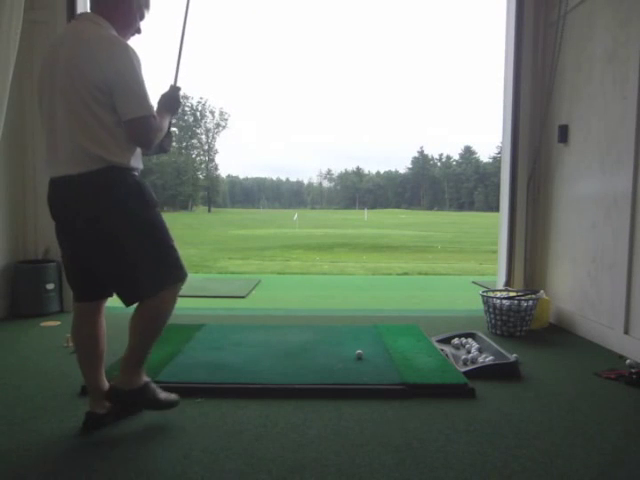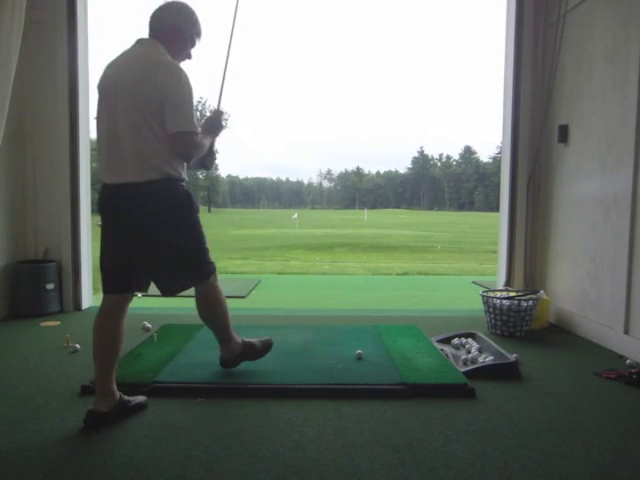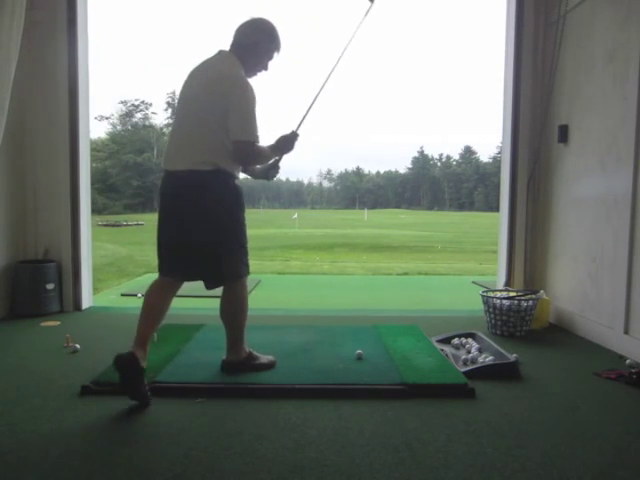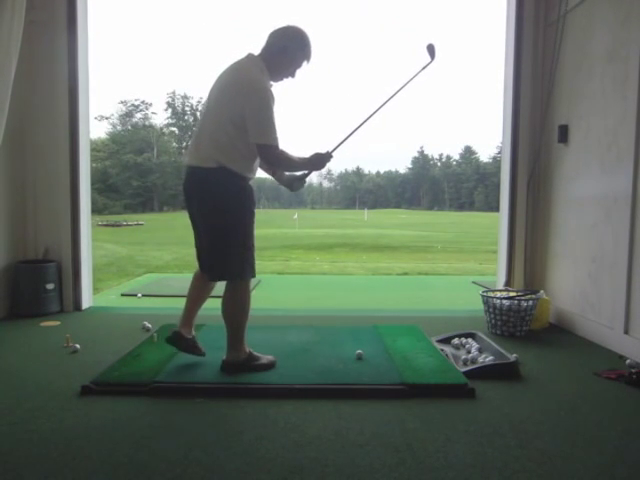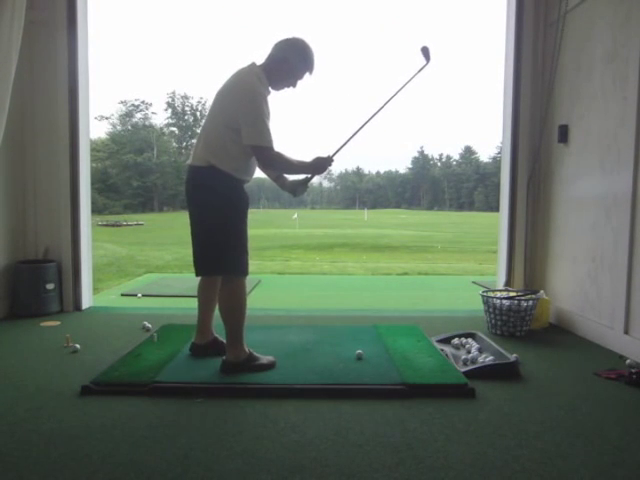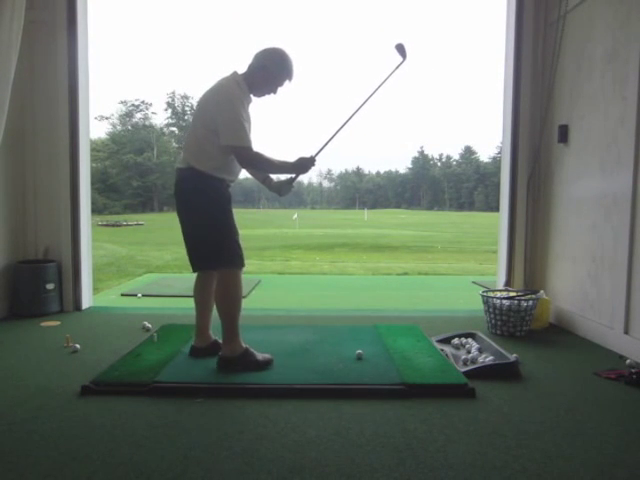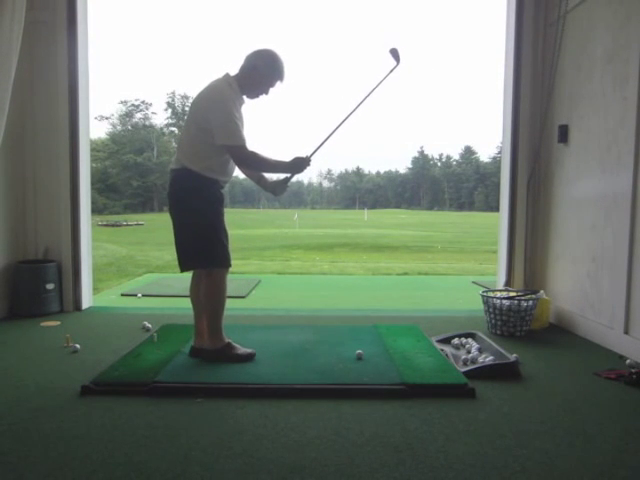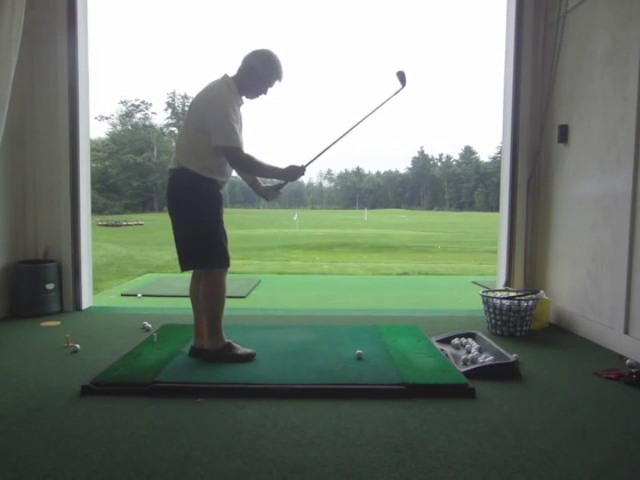
dt=0.4s
person 1, frame 1
left shoulder: (55, 49)
right shoulder: (114, 50)
right elbow: (146, 136)
left wrist: (150, 123)
right wrist: (166, 111)
left hip: (64, 187)
right hip: (109, 185)
left knee: (89, 297)
right knee: (165, 281)
left ankle: (102, 399)
right ankle: (130, 381)
person 1, frame 2
left shoulder: (112, 69)
right shoulder: (170, 73)
right elbow: (185, 148)
left wrist: (196, 142)
right wrist: (209, 134)
left hip: (115, 193)
right hip: (159, 194)
left knee: (116, 296)
right knee: (203, 278)
left ankle: (104, 398)
right ankle: (231, 346)
person 1, frame 3
left shoulder: (200, 72)
right shoulder: (238, 84)
right elbow: (246, 152)
left wrist: (255, 169)
right wrist: (277, 150)
left hip: (175, 182)
right hip: (211, 188)
left knee: (170, 275)
right knee: (235, 276)
left ankle: (137, 354)
right ankle: (236, 353)
person 1, frame 4
left shoulder: (238, 72)
right shoulder: (257, 87)
right elbow: (270, 154)
left wrist: (283, 177)
right wrist: (309, 163)
left hip: (199, 178)
right hip: (224, 184)
left knee: (212, 262)
right knee: (238, 274)
left ankle: (185, 328)
right ankle: (236, 354)
person 1, frame 5
left shoulder: (247, 81)
right shoulder: (252, 91)
left elbow: (256, 153)
right elbow: (265, 156)
left wrist: (285, 183)
right wrist: (310, 168)
left hip: (207, 181)
right hip: (218, 185)
left knee: (214, 267)
right knee: (232, 271)
left ankle: (204, 337)
right ankle: (236, 354)
person 1, frame 6
left shoulder: (233, 92)
right shoulder: (229, 96)
left elbow: (242, 155)
right elbow: (245, 156)
left wrist: (272, 183)
right wrist: (293, 167)
left hip: (202, 186)
right hip: (202, 186)
left knee: (211, 266)
right knee: (228, 265)
left ankle: (203, 339)
right ankle: (233, 349)
person 1, frame 7
left shoulder: (227, 95)
right shoulder: (222, 97)
left elbow: (237, 155)
right elbow: (241, 156)
left wrist: (266, 183)
right wrist: (288, 166)
left hip: (198, 187)
right hip: (195, 187)
left knee: (206, 266)
right knee: (216, 266)
left ankle: (202, 339)
right ankle: (215, 342)
person 1, frame 8
left shoulder: (227, 97)
right shoulder: (220, 98)
left elbow: (234, 157)
right elbow: (236, 158)
left wrist: (259, 187)
right wrist: (283, 174)
left hip: (198, 187)
right hip: (194, 188)
left knee: (205, 267)
right knee: (215, 266)
left ankle: (202, 340)
right ankle: (215, 343)
